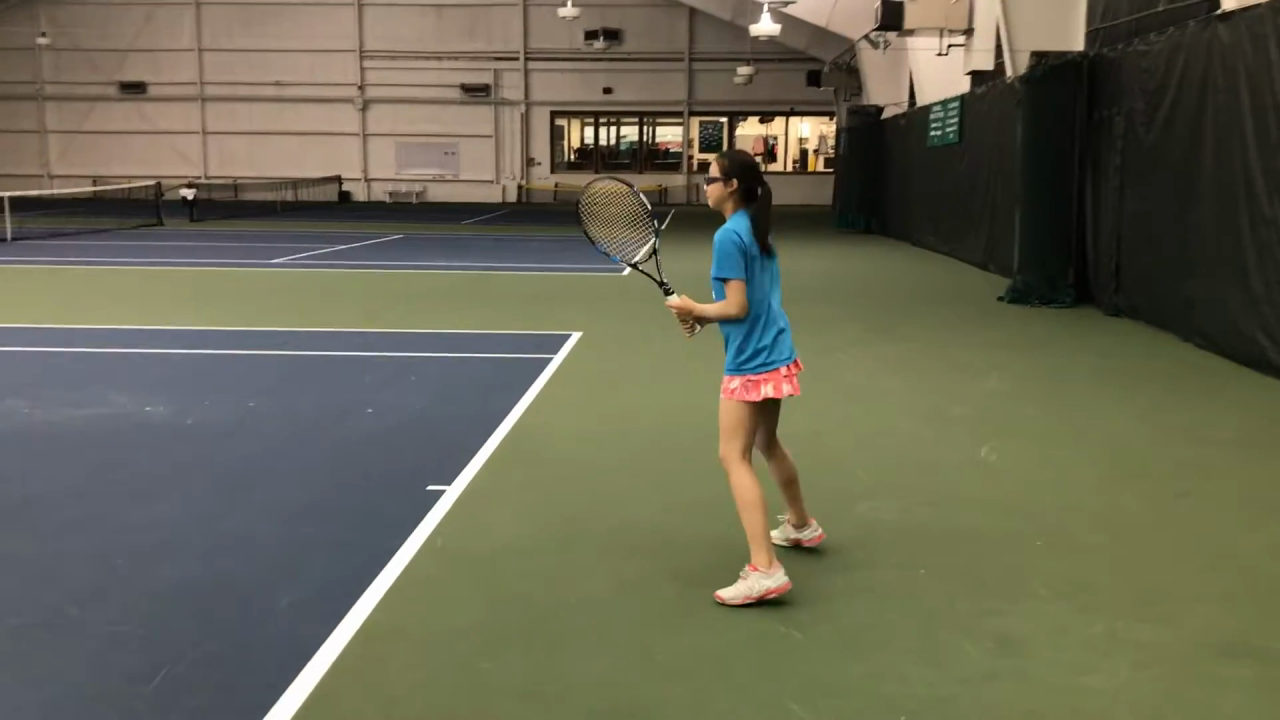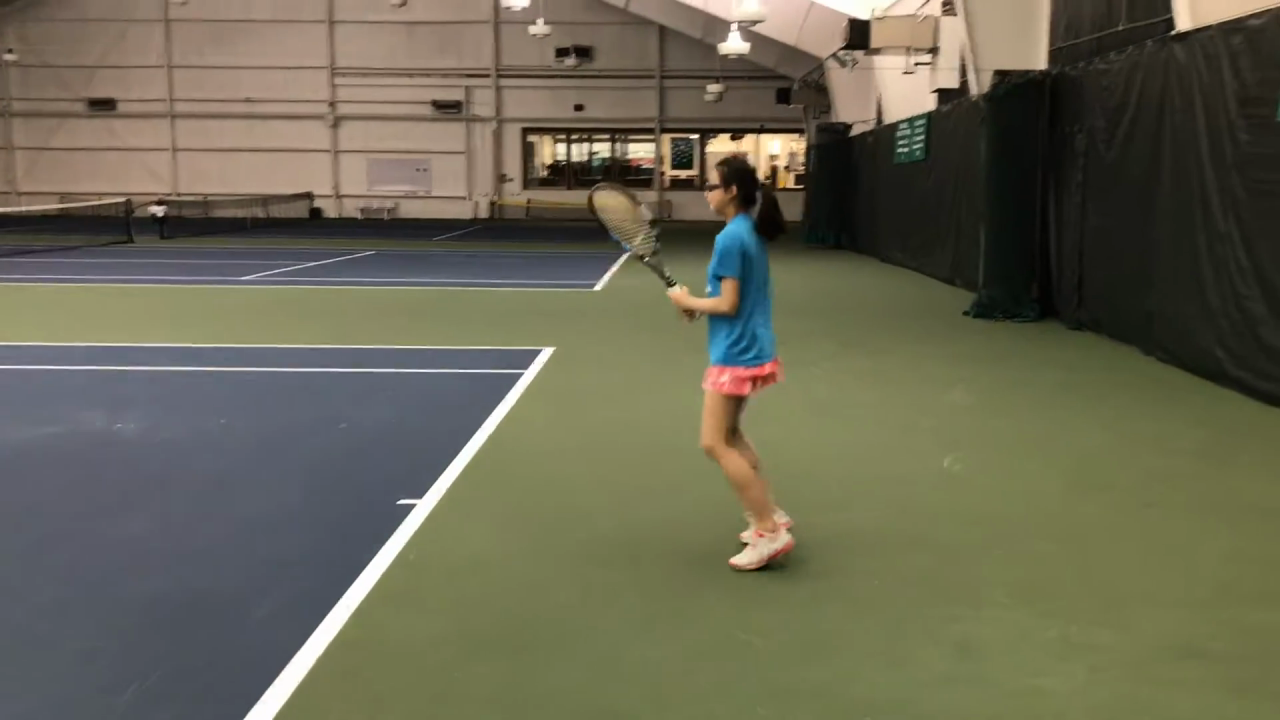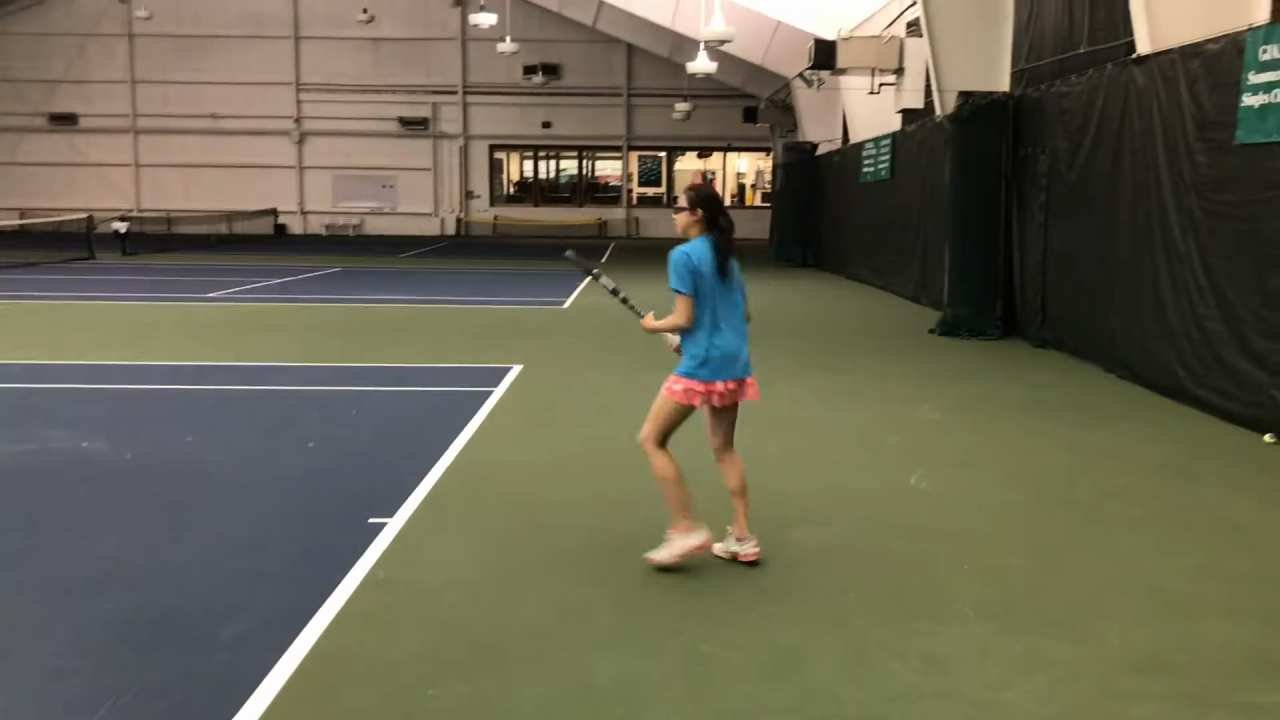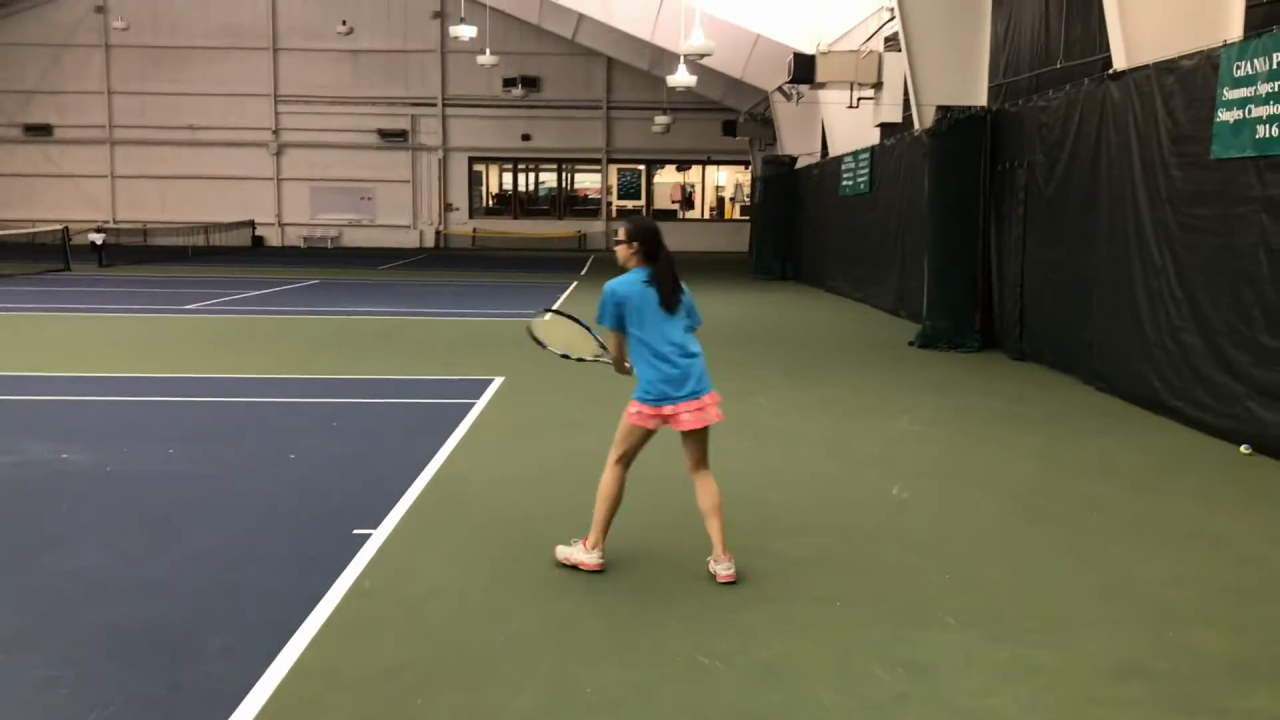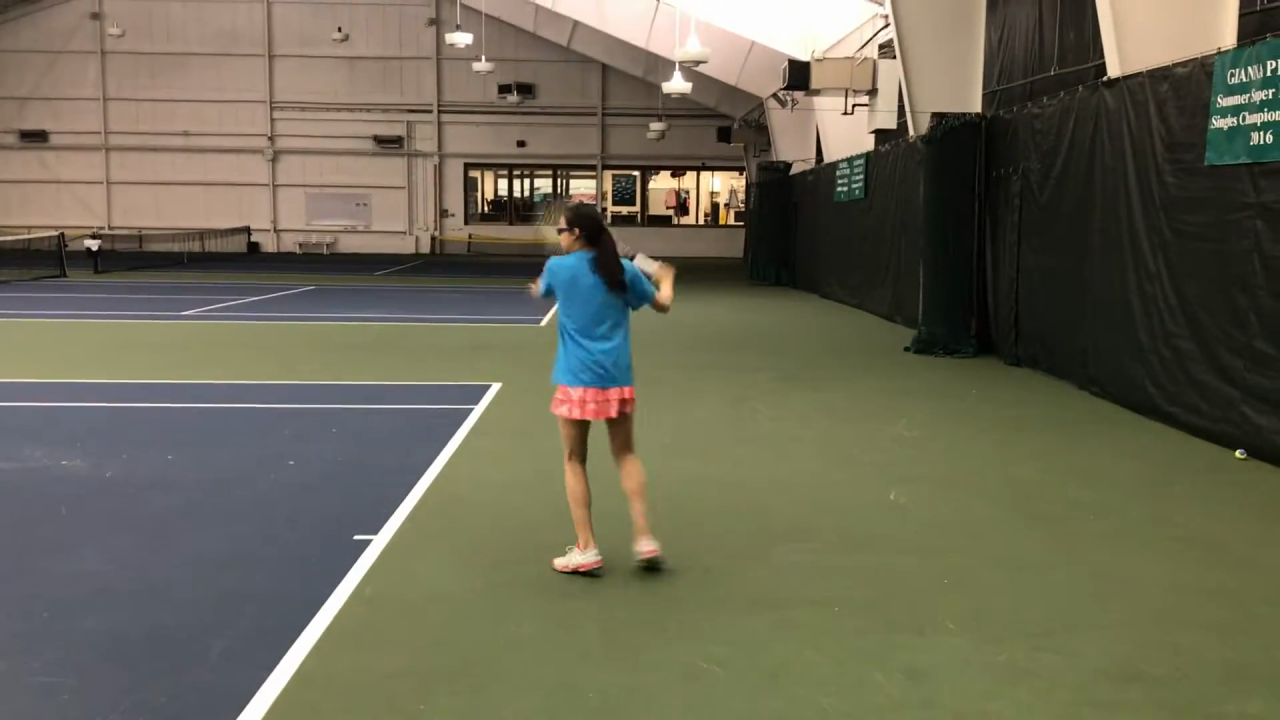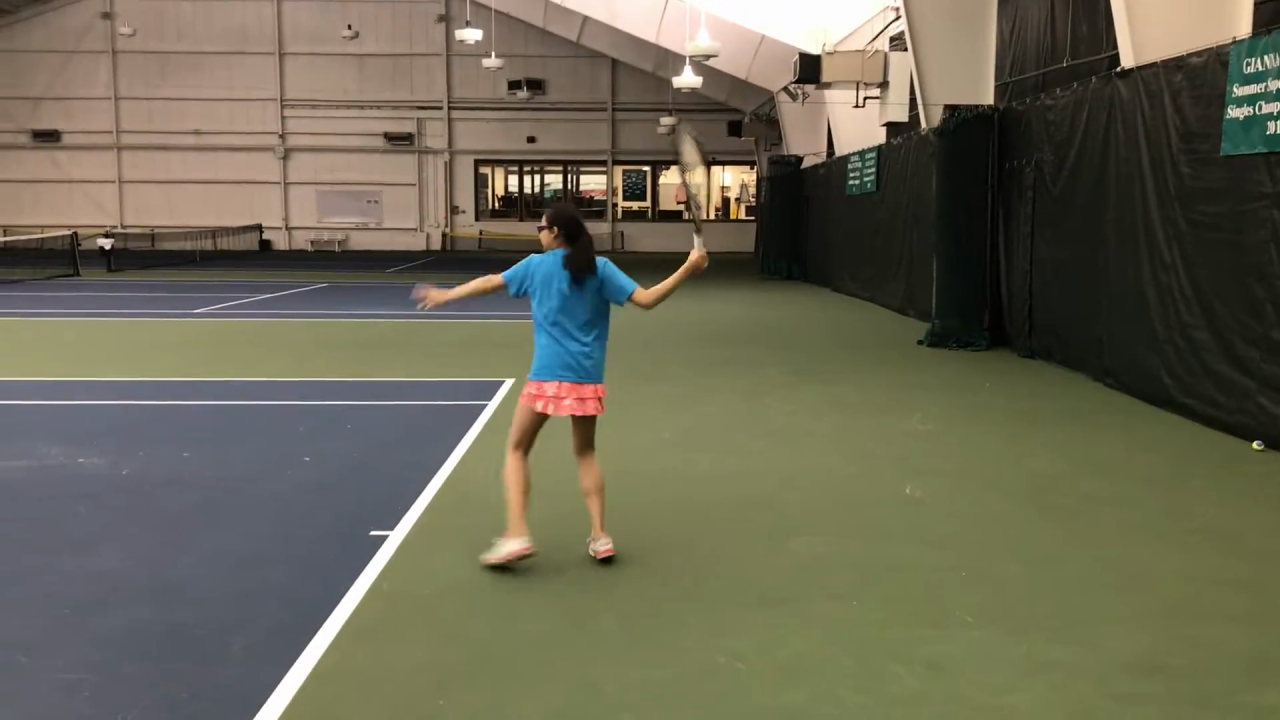
dt=0.3s
person 1, frame 1
left shoulder: (729, 236)
right shoulder: (757, 229)
left elbow: (736, 308)
left wrist: (692, 309)
right wrist: (702, 312)
left hip: (750, 363)
right hip: (774, 354)
left knee: (733, 457)
right knee: (765, 441)
left ankle: (763, 571)
right ankle: (802, 524)
person 1, frame 2
left shoulder: (730, 238)
right shoulder: (754, 231)
left elbow: (728, 305)
left wrist: (689, 301)
right wrist: (698, 301)
left hip: (735, 356)
right hip: (752, 350)
left knee: (714, 443)
right knee: (729, 434)
left ankle: (769, 532)
right ankle: (772, 516)
person 1, frame 3
left shoulder: (682, 256)
right shoulder: (728, 257)
left elbow: (684, 320)
left wrist: (655, 325)
left hip: (699, 372)
right hip: (736, 369)
left knee: (651, 440)
right knee: (723, 447)
left ankle: (687, 529)
right ankle: (741, 537)
person 1, frame 4
left shoulder: (616, 289)
right shoulder: (677, 288)
left elbow: (617, 350)
left wrist: (621, 365)
left hip: (653, 395)
right hip: (696, 390)
left knee: (617, 463)
right knee: (700, 469)
left ankle: (591, 548)
right ankle: (721, 558)
person 1, frame 5
left shoulder: (557, 267)
right shoulder: (623, 269)
left elbow: (542, 288)
right elbow: (663, 305)
left wrist: (540, 289)
right wrist: (665, 278)
left hip: (575, 382)
right hip: (616, 379)
left knee: (574, 461)
right knee: (625, 455)
left ankle: (585, 549)
right ankle: (644, 537)
person 1, frame 6
left shoulder: (535, 265)
right shoulder: (600, 268)
left elbow: (489, 283)
right elbow: (646, 300)
left wrist: (445, 295)
right wrist: (688, 269)
left hip: (546, 378)
right hip: (586, 377)
left knee: (516, 451)
right knee: (585, 453)
left ankle: (516, 536)
right ankle: (600, 537)
